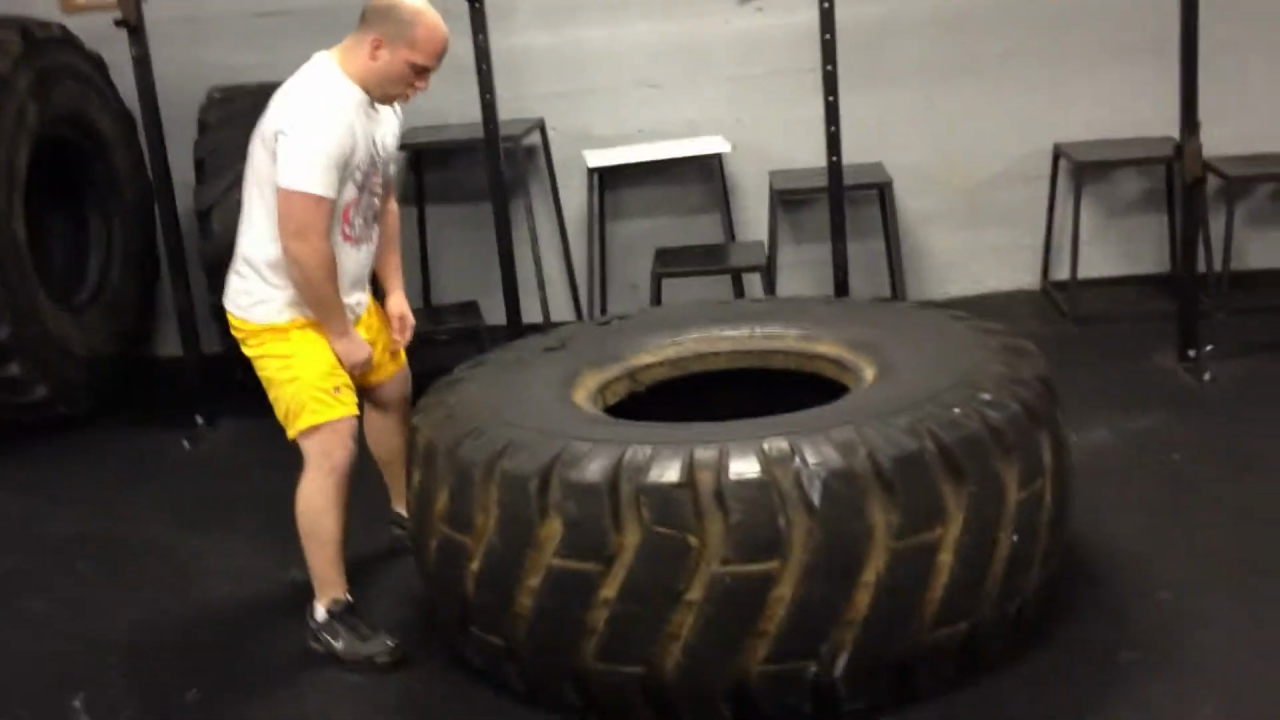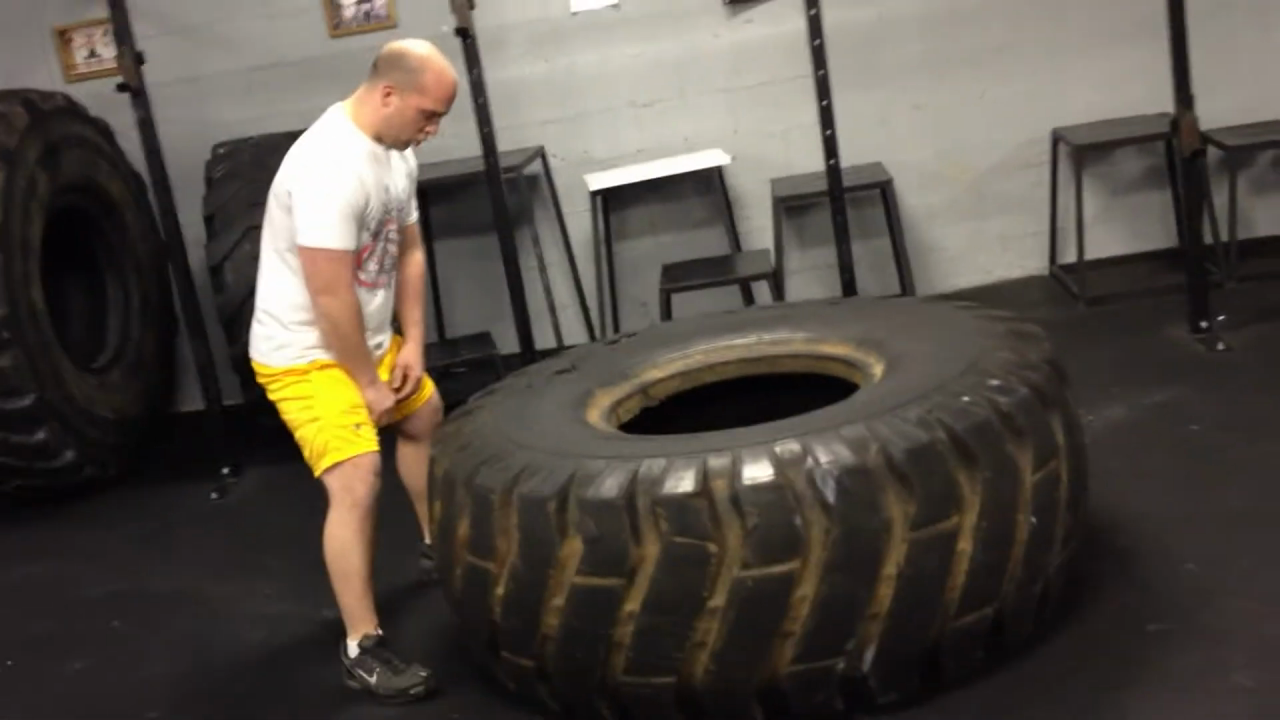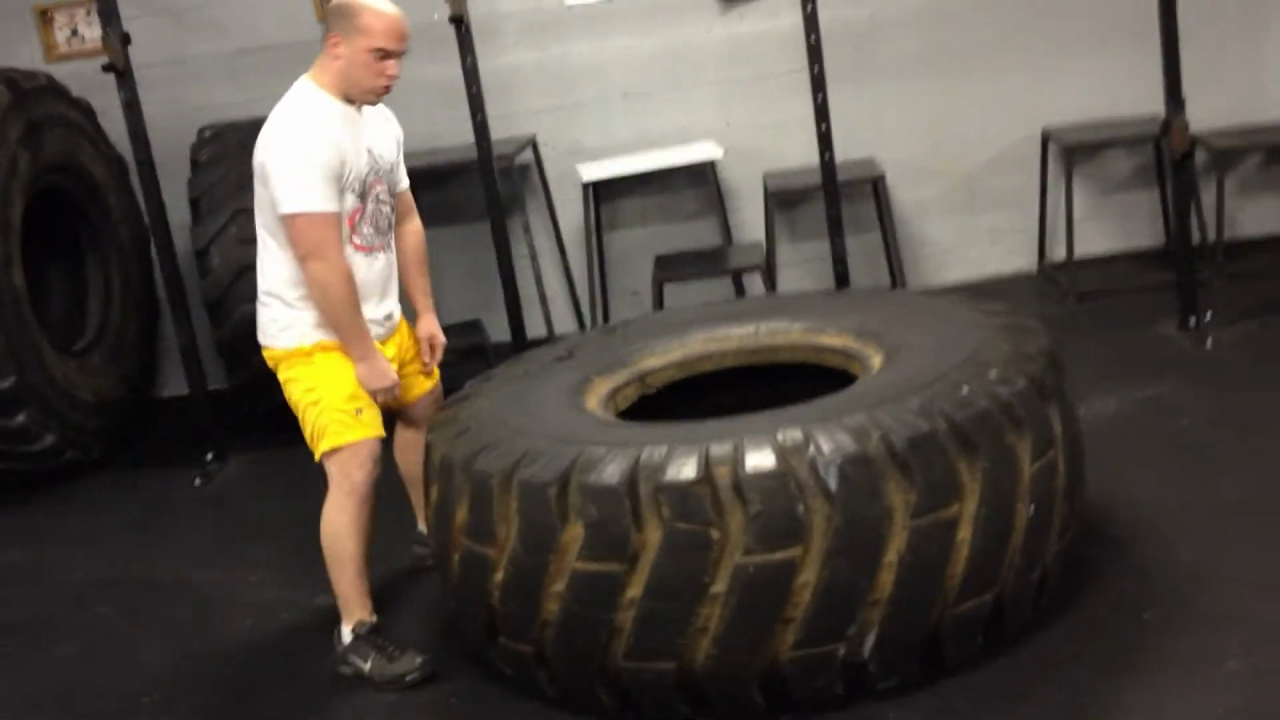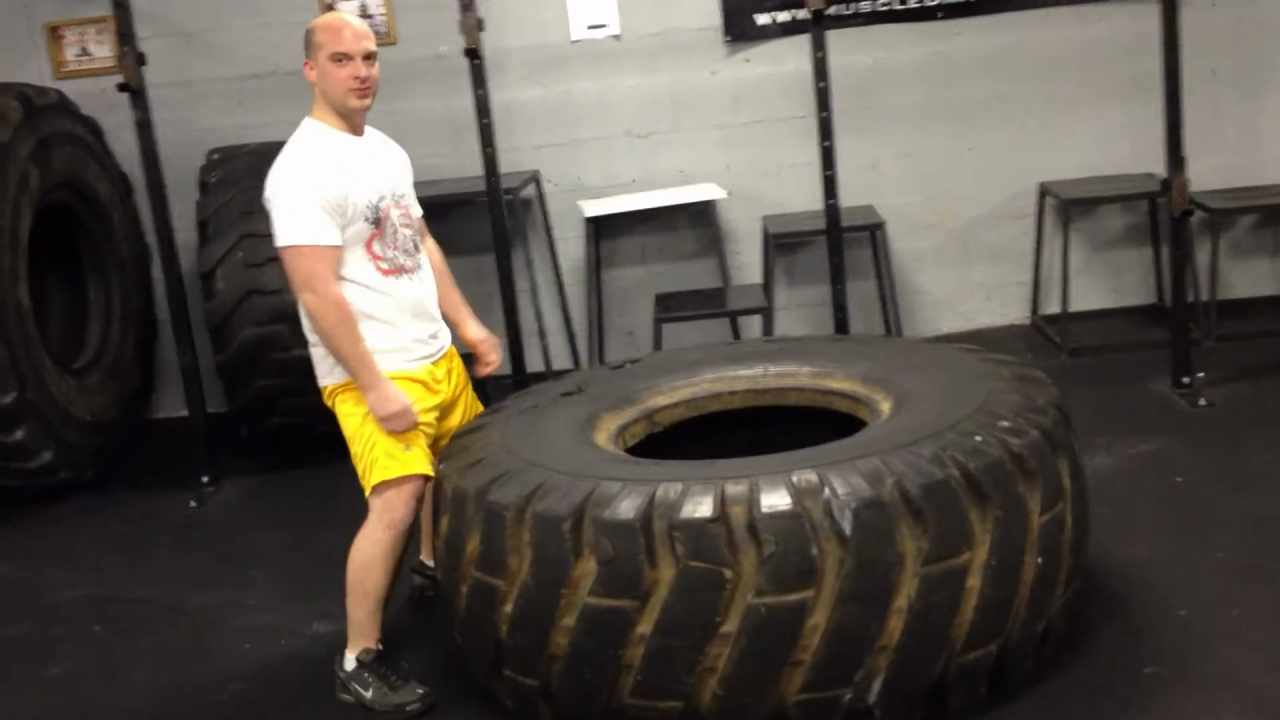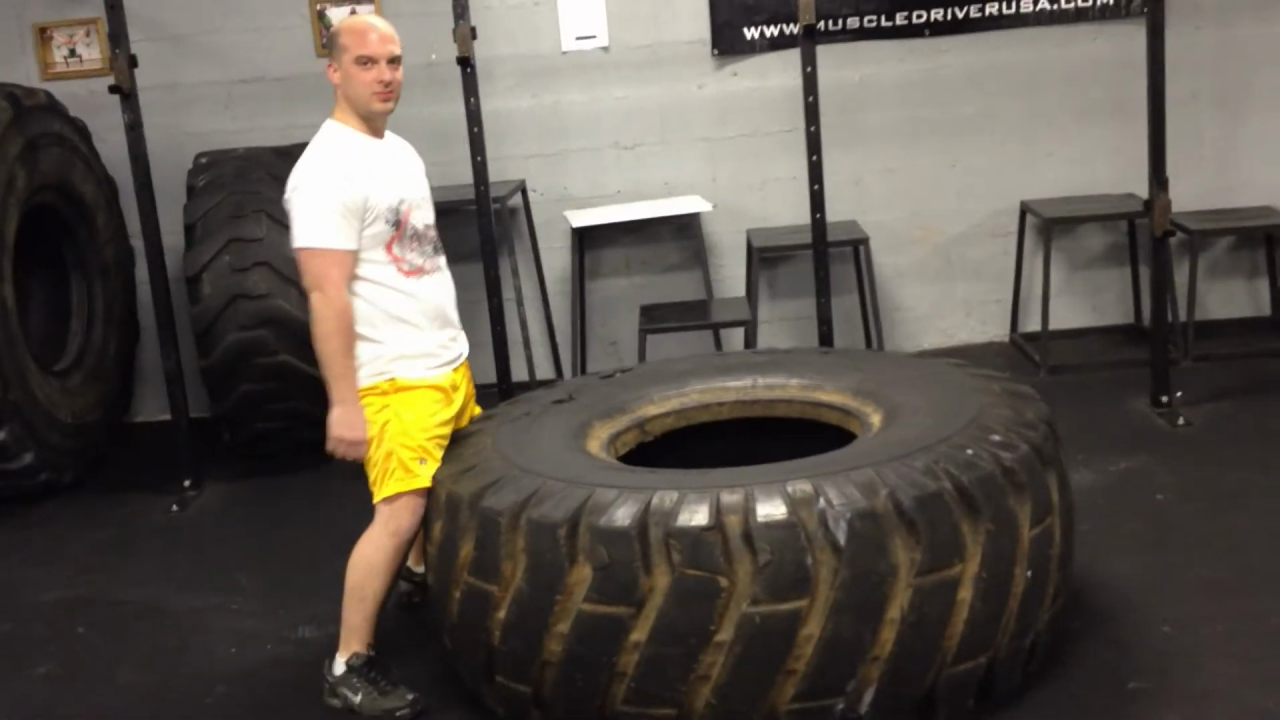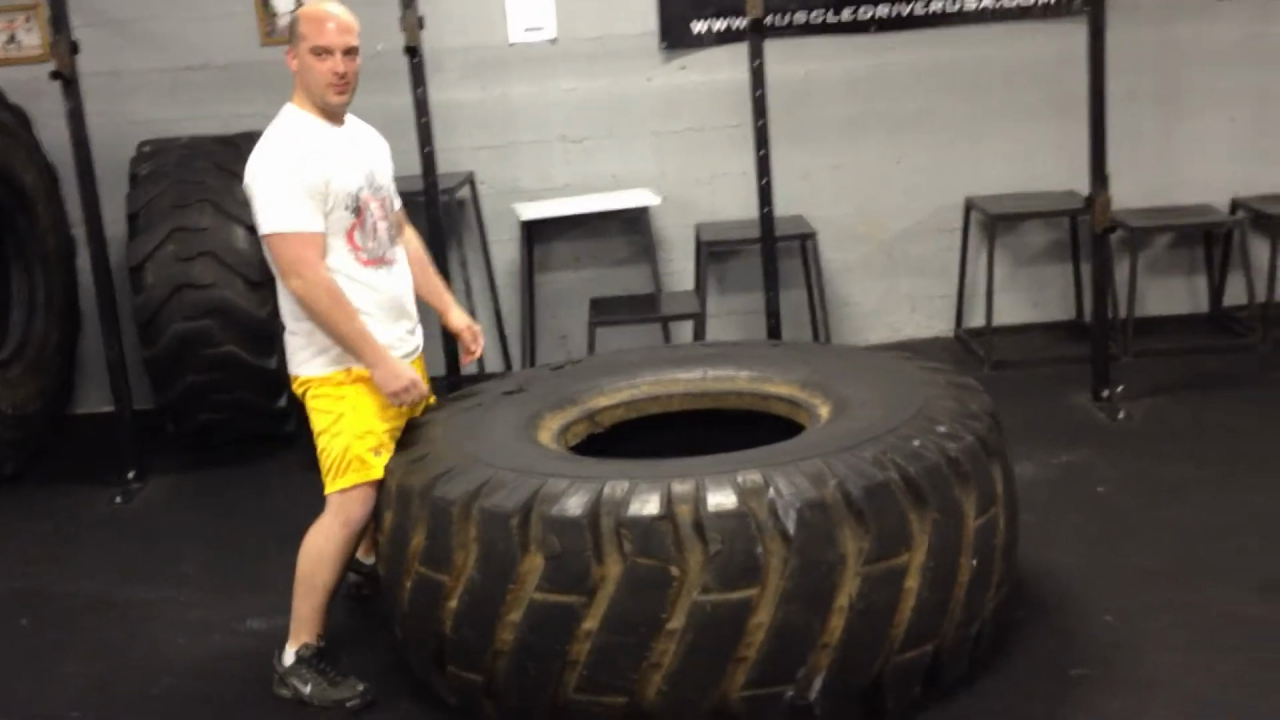
dt=0.4s
person 1, frame 1
left shoulder: (378, 101)
right shoulder: (317, 112)
left elbow: (383, 201)
right elbow: (303, 242)
left wrist: (393, 290)
right wrist: (339, 335)
left hip: (345, 296)
right hip: (283, 308)
left knee: (394, 388)
right knee: (332, 450)
left ankle: (406, 511)
right ankle: (330, 612)
person 1, frame 2
left shoulder: (395, 152)
right shoulder: (330, 166)
left elbow: (408, 249)
right elbow: (330, 296)
left wrist: (412, 343)
right wrist: (367, 383)
left hip: (369, 337)
right hip: (303, 350)
left knee: (426, 417)
right knee: (356, 485)
left ankle: (439, 544)
right ankle: (363, 648)
person 1, frame 3
left shoulder: (379, 121)
right shoulder: (302, 131)
left elbow: (404, 220)
right elbow: (319, 262)
left wrist: (425, 314)
right wrist: (364, 357)
left hip: (379, 319)
right hip: (314, 335)
left knee: (425, 409)
right knee: (356, 470)
left ankle: (432, 531)
right ankle: (357, 635)
person 1, frame 4
left shoulder: (387, 150)
right shoulder: (304, 169)
right elbow: (318, 293)
left wrist: (467, 325)
right wrist: (375, 386)
left hip: (433, 351)
right hip: (370, 370)
right knee: (396, 504)
left ankle: (434, 565)
right ankle: (359, 662)
person 1, frame 5
left shoulder: (400, 152)
right shoulder: (328, 171)
right elbow: (327, 296)
right wrist: (344, 402)
left hip: (447, 357)
right hip: (396, 376)
right knee: (401, 511)
left ankle: (422, 571)
person 1, frame 6
left shoulder: (366, 138)
right shoulder: (287, 155)
right elbow: (306, 278)
left wrist: (450, 310)
right wrist: (377, 363)
left hip: (401, 348)
right hip: (345, 365)
right knee: (352, 502)
left ankle: (369, 564)
right ankle: (299, 657)
